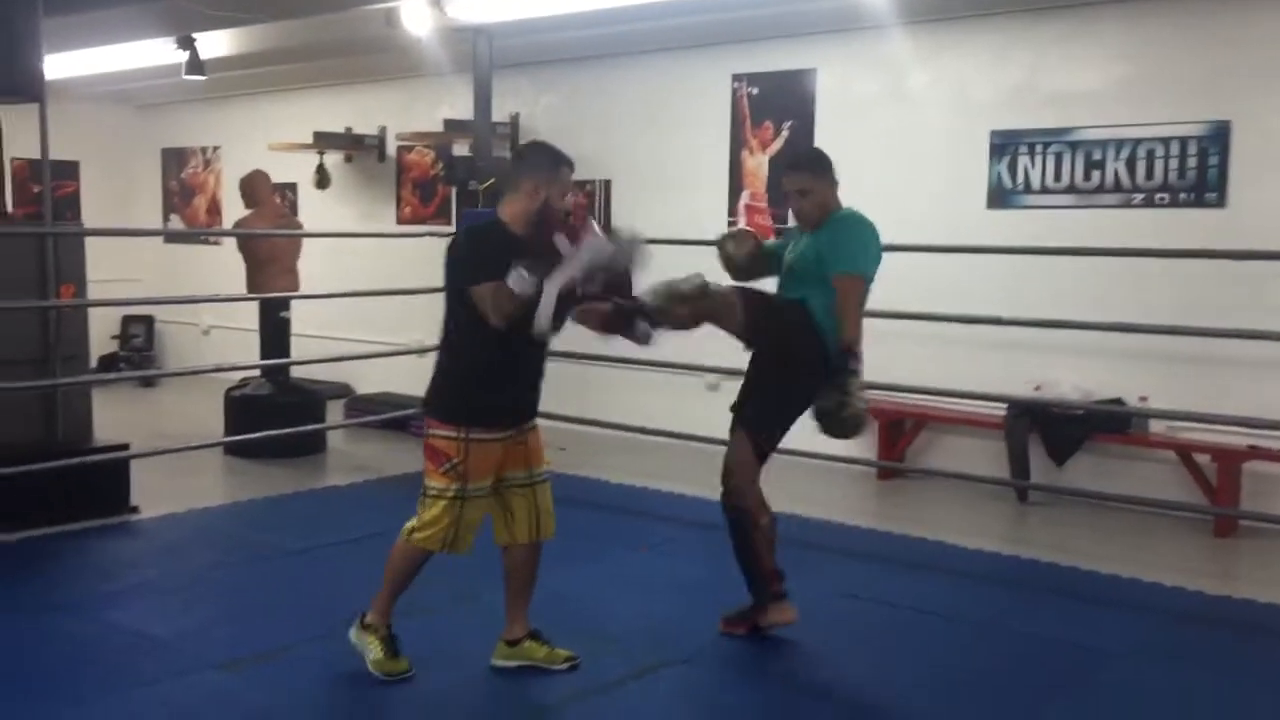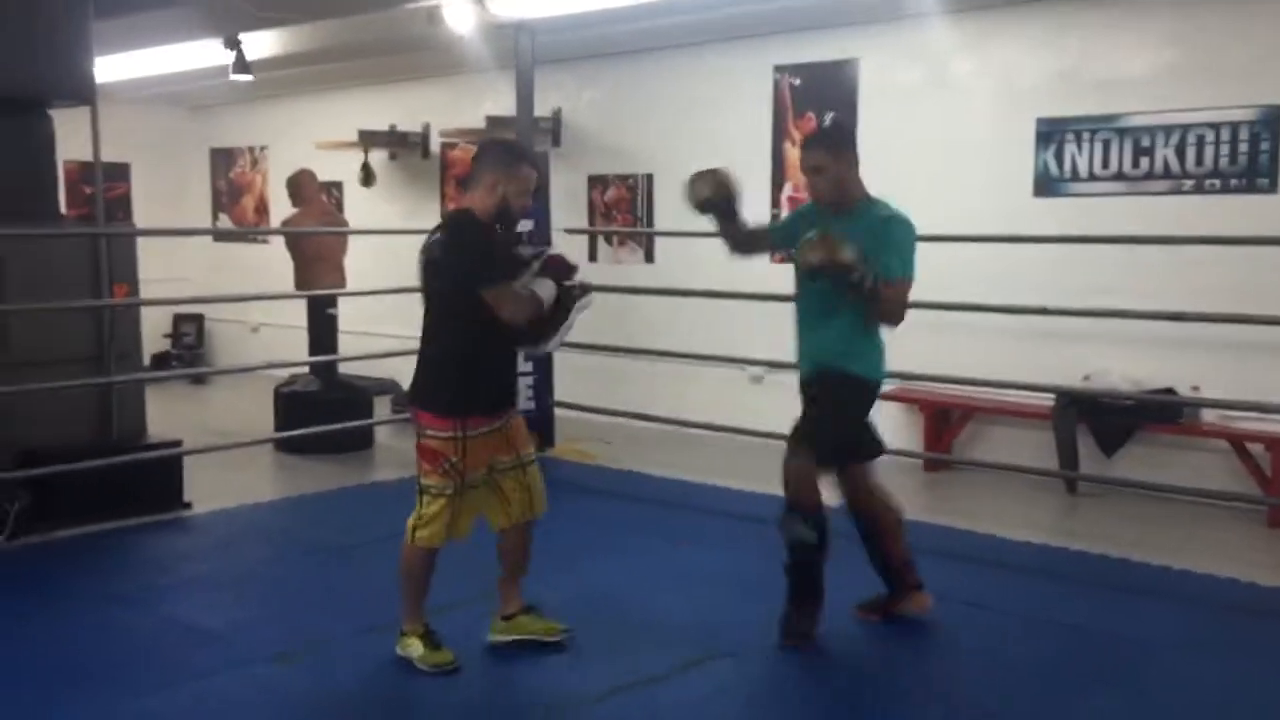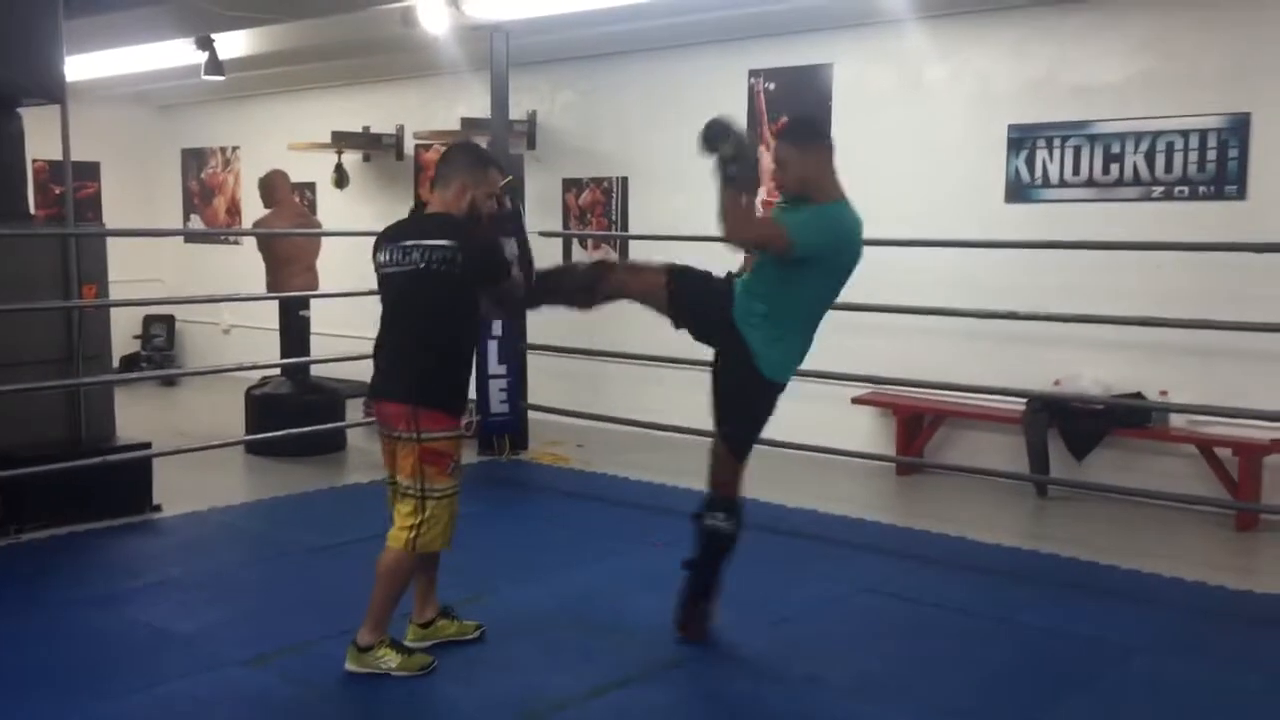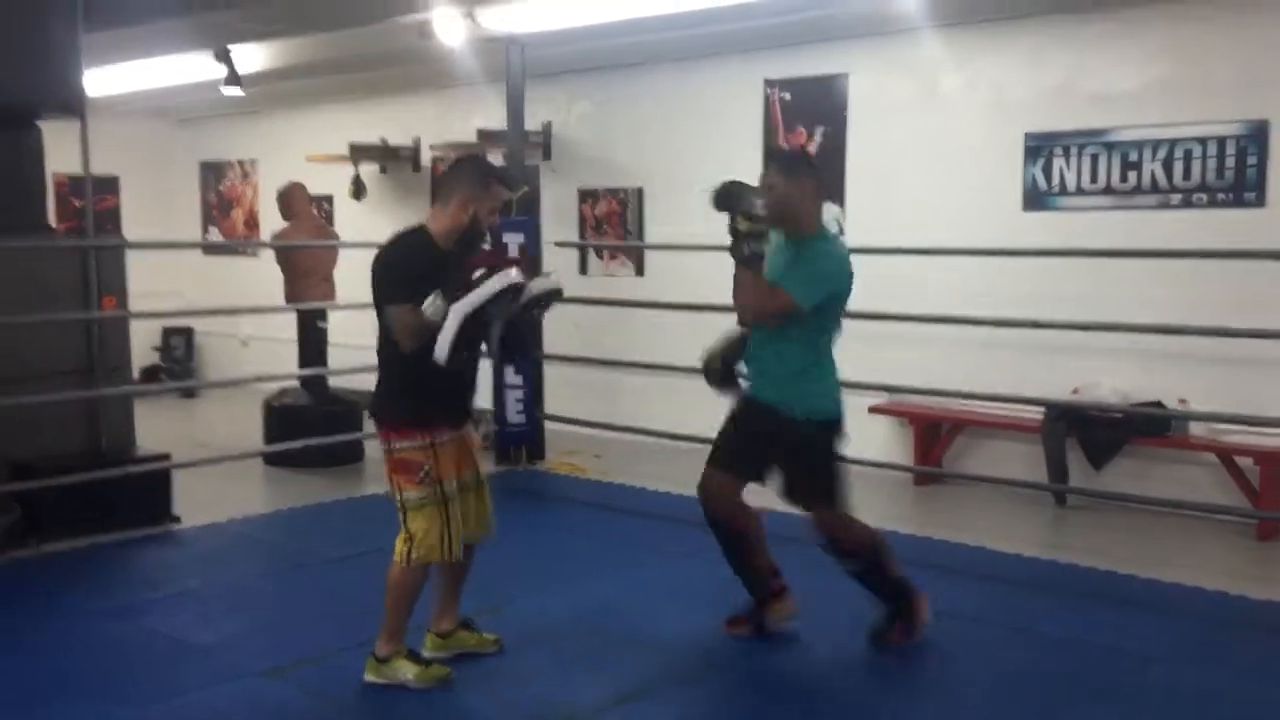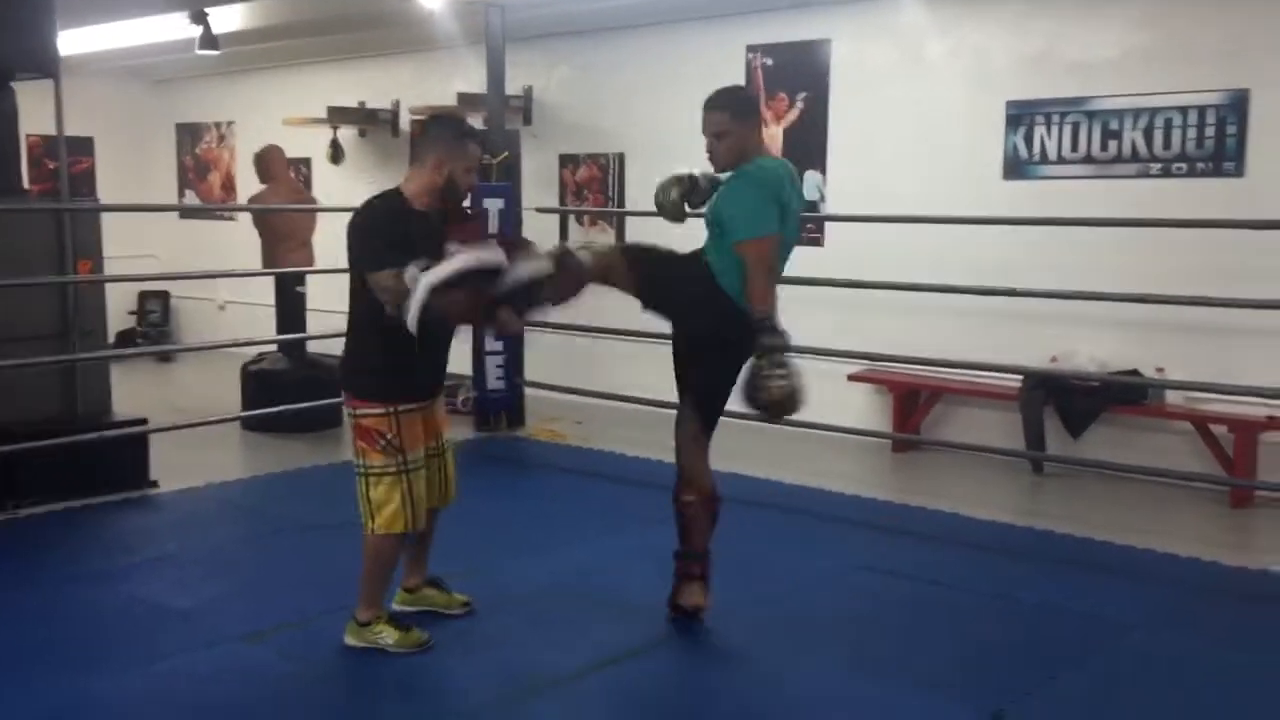
dt=0.4s
person 1, frame 1
left shoulder: (540, 247)
right shoulder: (475, 243)
left elbow: (566, 309)
right elbow: (499, 311)
left wrist: (593, 264)
right wrist: (542, 263)
left hip: (517, 416)
right hip: (464, 417)
left knee: (528, 527)
right knee: (431, 528)
left ankle: (516, 637)
right ankle: (374, 623)
person 1, frame 2
left shoulder: (488, 237)
right shoulder: (464, 237)
left elbow: (531, 321)
right elbow: (514, 311)
left wrist: (551, 288)
right wrist: (550, 279)
left hip: (495, 402)
right hip: (450, 408)
left knee: (520, 505)
right knee: (432, 523)
left ankle: (511, 613)
right ankle: (412, 630)
person 1, frame 3
left shoulder: (390, 240)
right shoulder: (472, 242)
right elbow: (512, 294)
right wrist: (498, 244)
left hip: (394, 391)
right hip: (428, 402)
left knee: (427, 514)
right knee: (419, 521)
left ankle: (426, 617)
right ankle: (368, 642)
person 1, frame 4
left shoulder: (452, 256)
right shoulder: (403, 256)
left elbow: (466, 329)
right elbow: (409, 335)
right wrist: (455, 294)
left hip: (452, 416)
right hip: (413, 421)
left knee: (466, 525)
right knee: (422, 537)
left ankle: (446, 628)
right ankle: (386, 654)
person 1, frame 5
left shoulder: (445, 219)
right shoulder: (377, 219)
left elbow: (460, 302)
right elbow: (399, 302)
right wrist: (449, 256)
left hip: (424, 385)
right hip: (380, 390)
left knee: (430, 492)
right knee: (393, 506)
left ankle: (415, 584)
right ankle: (366, 619)
person 2, frame 1
left shoulder: (853, 232)
right shoulder: (798, 236)
left elbow: (849, 308)
right elbow: (751, 269)
left wrist: (847, 379)
right wrist: (738, 250)
left hip: (809, 344)
right hip: (782, 354)
left knee: (702, 297)
right knee: (738, 474)
right ankle: (770, 600)
person 2, frame 2
left shoulder: (889, 227)
right shoulder: (809, 217)
left elbow: (892, 311)
right elbow: (750, 242)
left wrist: (853, 270)
right wrist: (722, 210)
left hip: (848, 371)
right hip: (818, 366)
left knee: (798, 471)
right knee: (857, 483)
left ankle: (805, 602)
right ankle: (907, 590)
person 2, frame 3
left shoulder: (836, 226)
right shoulder: (798, 210)
left elbow: (743, 235)
left wrist: (733, 173)
left hip: (760, 354)
right hip: (732, 309)
left knee: (725, 476)
right knee: (619, 277)
left ankle: (699, 597)
right ankle: (531, 289)
person 2, frame 4
left shoulder: (827, 259)
right shoulder: (782, 245)
left elbow: (754, 310)
left wrist: (747, 246)
right wrist: (737, 345)
left hip: (806, 409)
right hip: (763, 397)
left knee: (831, 524)
right knee: (714, 494)
left ankle: (905, 603)
right ankle: (772, 598)
person 2, frame 5
left shoulder: (752, 183)
right shoulder: (777, 176)
left elbow: (758, 267)
left wrist: (770, 346)
right wrist: (698, 186)
left hip: (713, 299)
right hip: (728, 322)
left knee: (596, 259)
right knee: (690, 442)
right ankle: (692, 578)
person 3, frame 1
left shoulder: (246, 226)
right shoulder: (293, 222)
left elbow: (254, 259)
right elbow: (290, 259)
left hip: (268, 294)
right hip: (288, 290)
left knee: (272, 356)
person 3, frame 2
left shoulder: (295, 224)
right shoulder: (338, 219)
left hip: (316, 290)
right hip: (334, 285)
left knee: (320, 349)
left ankle: (323, 384)
right ankle: (327, 382)
person 3, frame 3
left shoulder: (265, 225)
right shoulder: (312, 221)
left elbow: (273, 259)
right elbow: (309, 258)
left hip: (287, 292)
right hip: (307, 288)
left knee: (292, 353)
person 3, frame 4
left shoulder: (285, 238)
right shoulder: (329, 233)
left elbow: (291, 269)
left hip: (305, 304)
right hip: (324, 299)
left knee: (311, 364)
left ankle: (314, 400)
right ankle: (319, 400)
person 3, frame 5
left shoulder: (262, 201)
right shoulder: (306, 197)
left elbow: (268, 234)
right elbow: (304, 234)
left hip: (283, 267)
right hip: (303, 264)
left knee: (289, 328)
